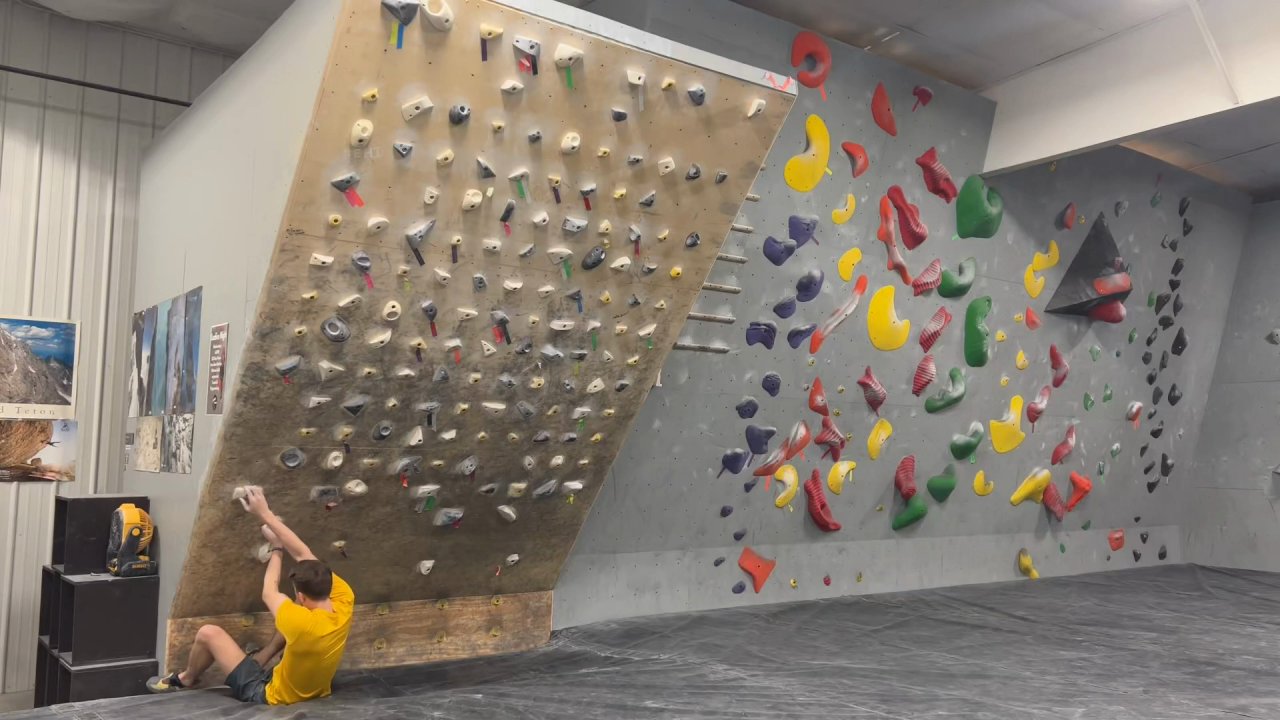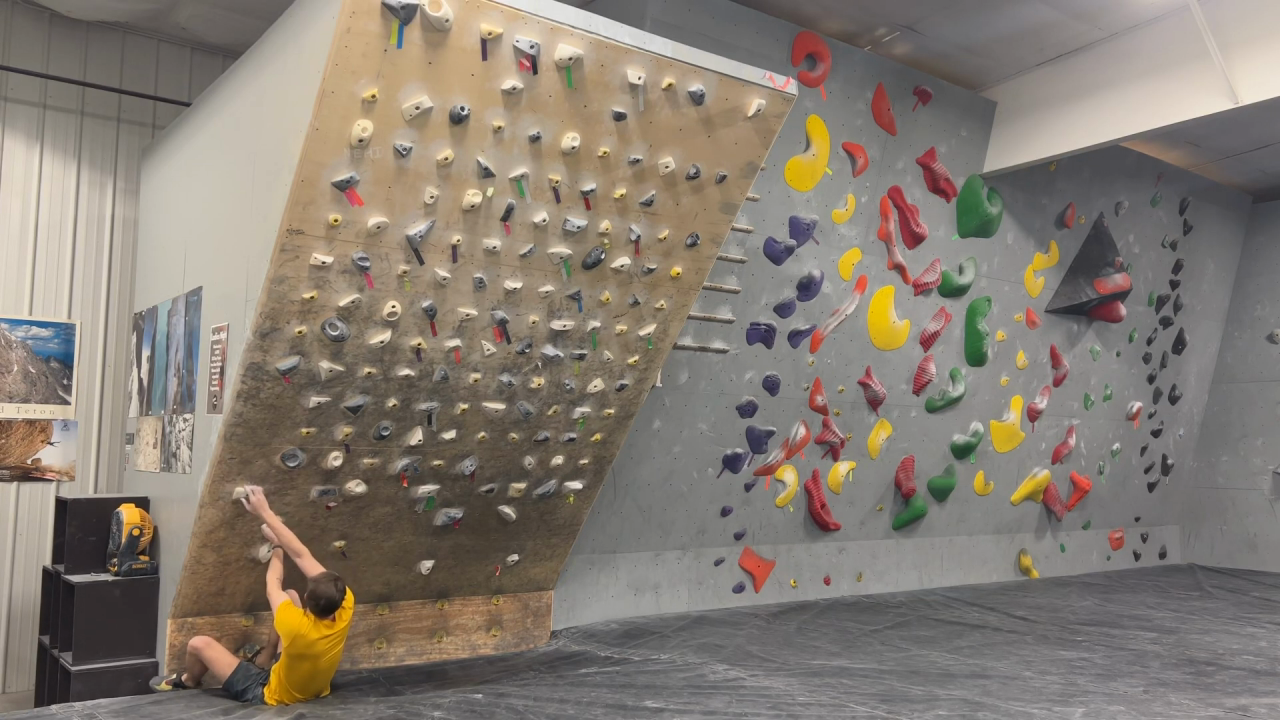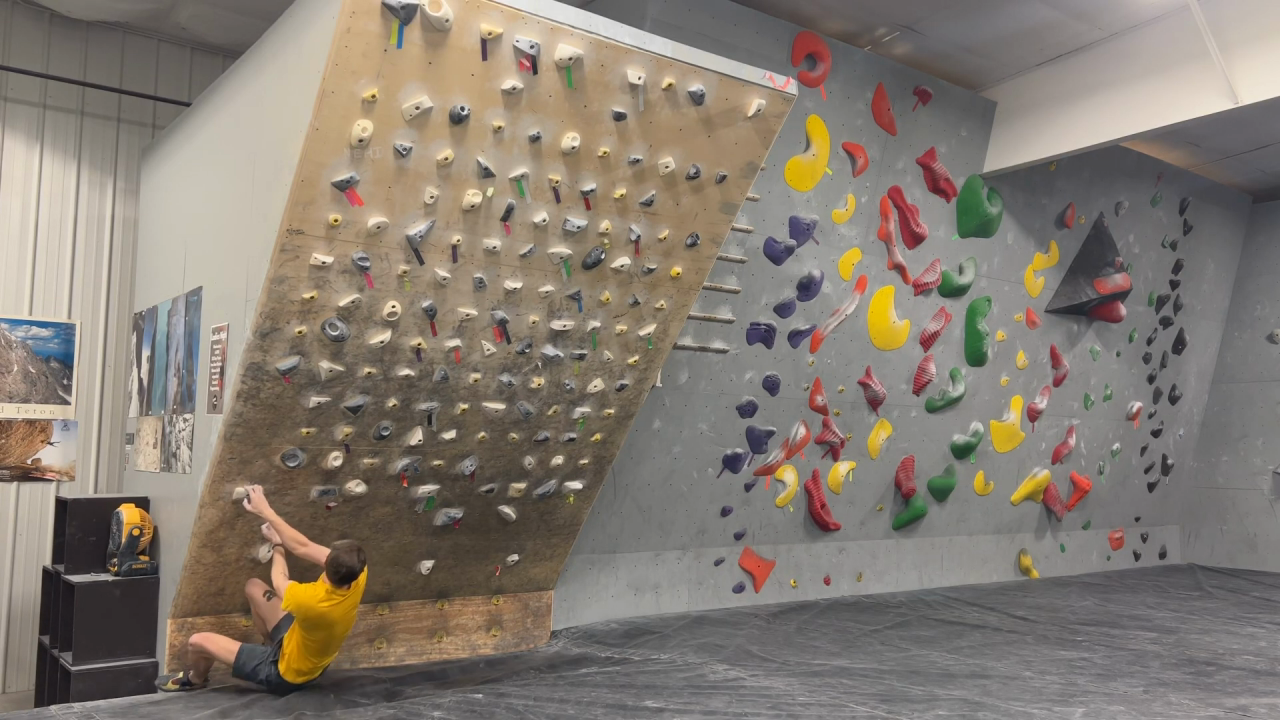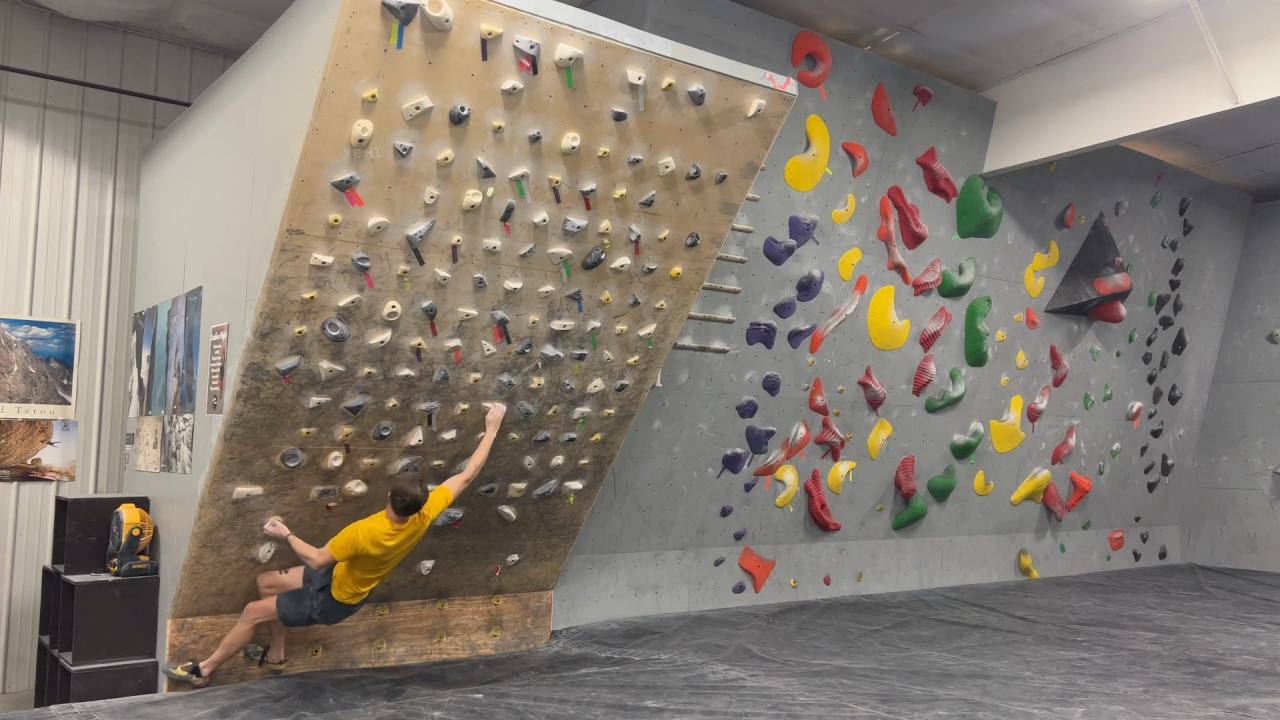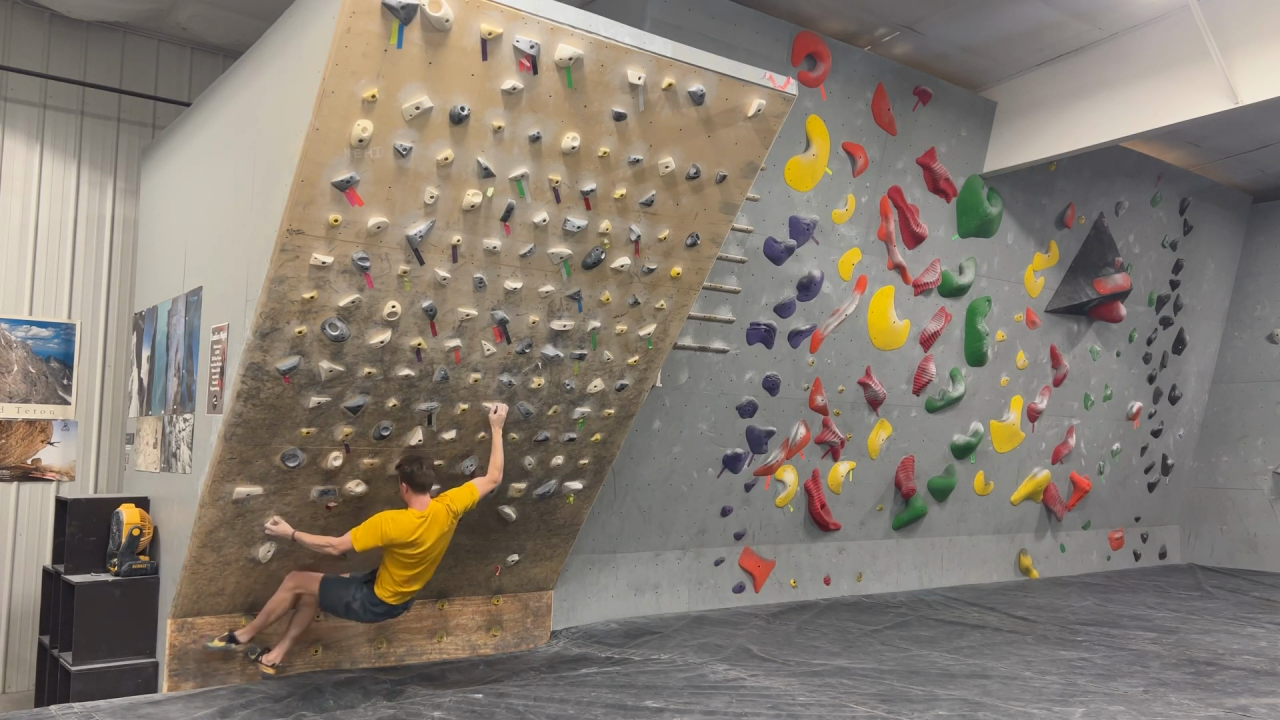
dt=1s
person 1, frame 1
left shoulder: (303, 622)
right shoulder: (345, 600)
left elbow: (269, 593)
right elbow: (303, 554)
left wrist: (276, 547)
right wrist: (265, 513)
left hip: (271, 695)
right hip: (313, 688)
left knee: (208, 633)
left ankle: (185, 679)
right ankle: (260, 659)
person 1, frame 2
left shoulder: (298, 627)
right shoulder: (345, 606)
left elbow: (273, 588)
right elbow: (302, 556)
left wrist: (277, 545)
right wrist: (266, 513)
left hip: (270, 695)
right hip: (311, 688)
left knee: (198, 644)
right knee: (290, 595)
left ankle: (188, 681)
right ankle: (267, 658)
person 1, frame 3
left shoulder: (313, 601)
right shoulder: (358, 574)
left elbow: (280, 581)
right elbow: (304, 547)
left wrist: (277, 544)
right wrist: (266, 512)
left hip: (287, 674)
right hip: (302, 646)
left knee: (198, 642)
right knee: (253, 586)
left ankle: (195, 679)
right ankle: (272, 648)
person 1, frame 4
left shoulder: (363, 533)
right shoulder: (425, 515)
left elbow: (317, 560)
right elbow: (468, 475)
left wrist: (286, 534)
right wrist: (491, 428)
left hip: (336, 600)
right hip: (339, 576)
left knee: (253, 611)
right knee: (266, 582)
left ankle: (203, 669)
right ankle: (276, 655)
person 1, frame 5
left shoulder: (390, 523)
right shoulder: (450, 507)
left elbow: (336, 547)
right elbow: (493, 479)
left wrist: (292, 533)
right wrist: (496, 429)
left hip: (377, 602)
right hip: (402, 598)
left knee: (296, 582)
right knee: (315, 585)
left ankle: (243, 636)
right ankle: (275, 657)
